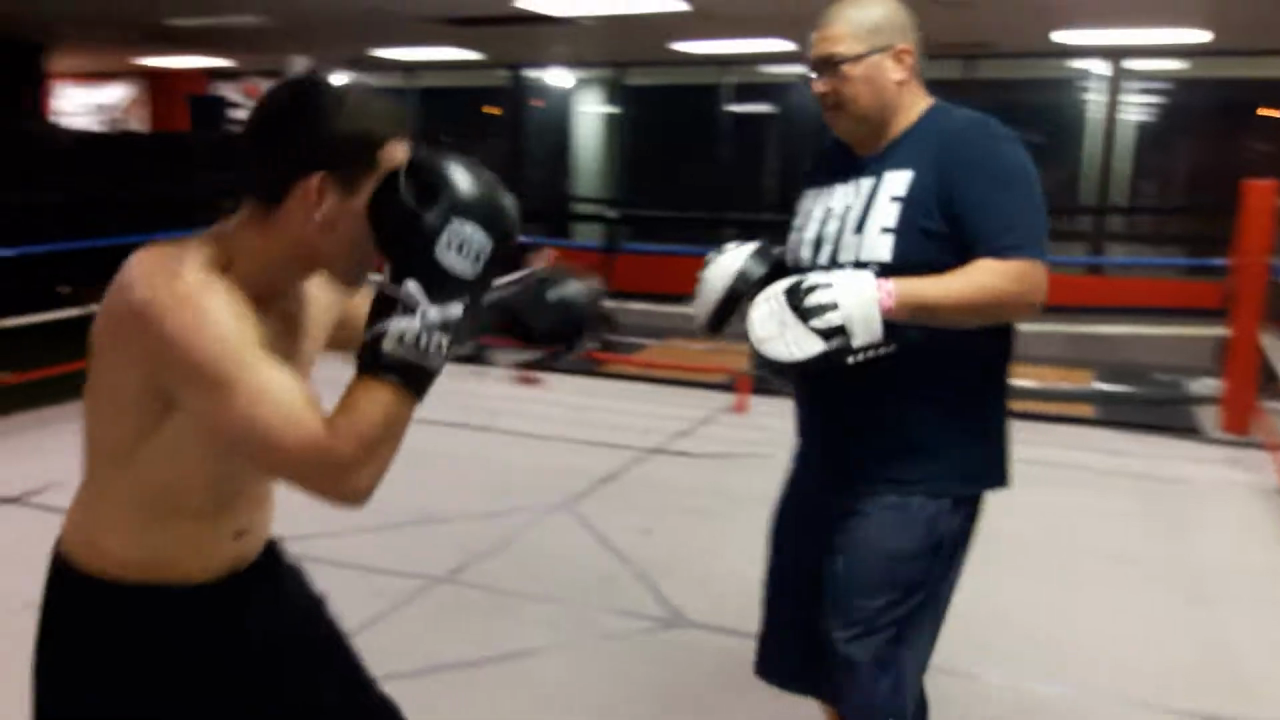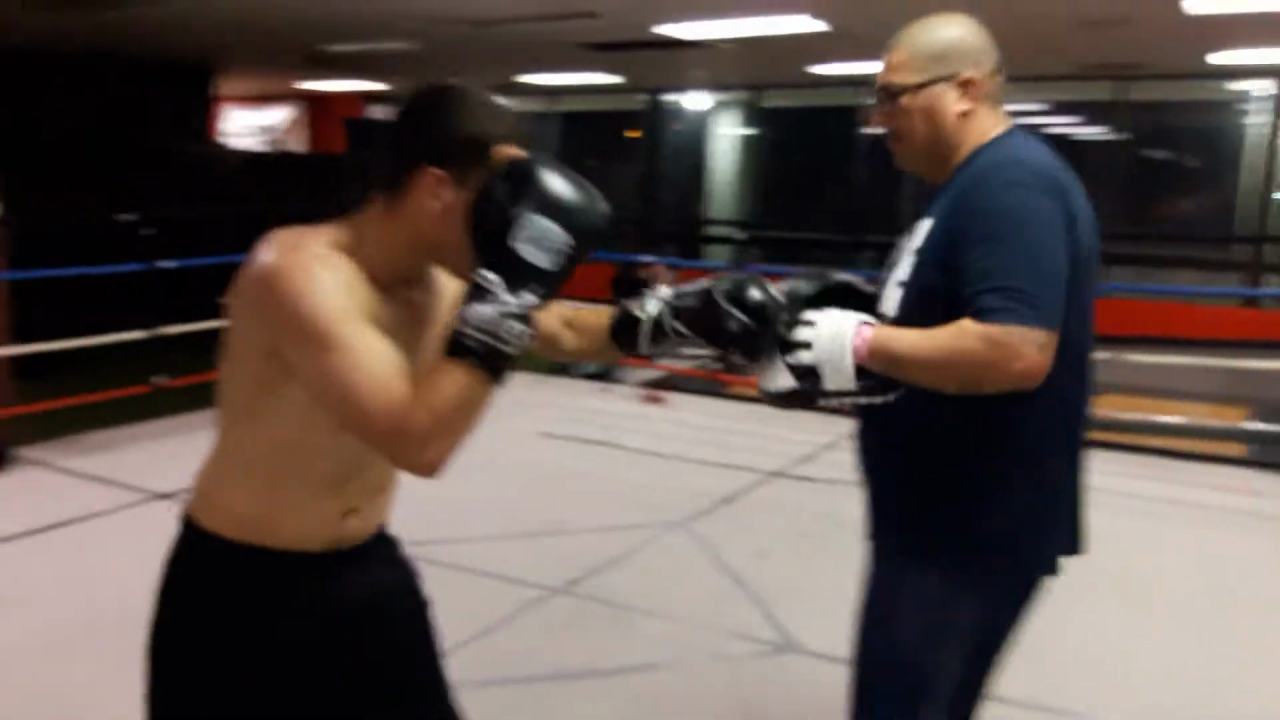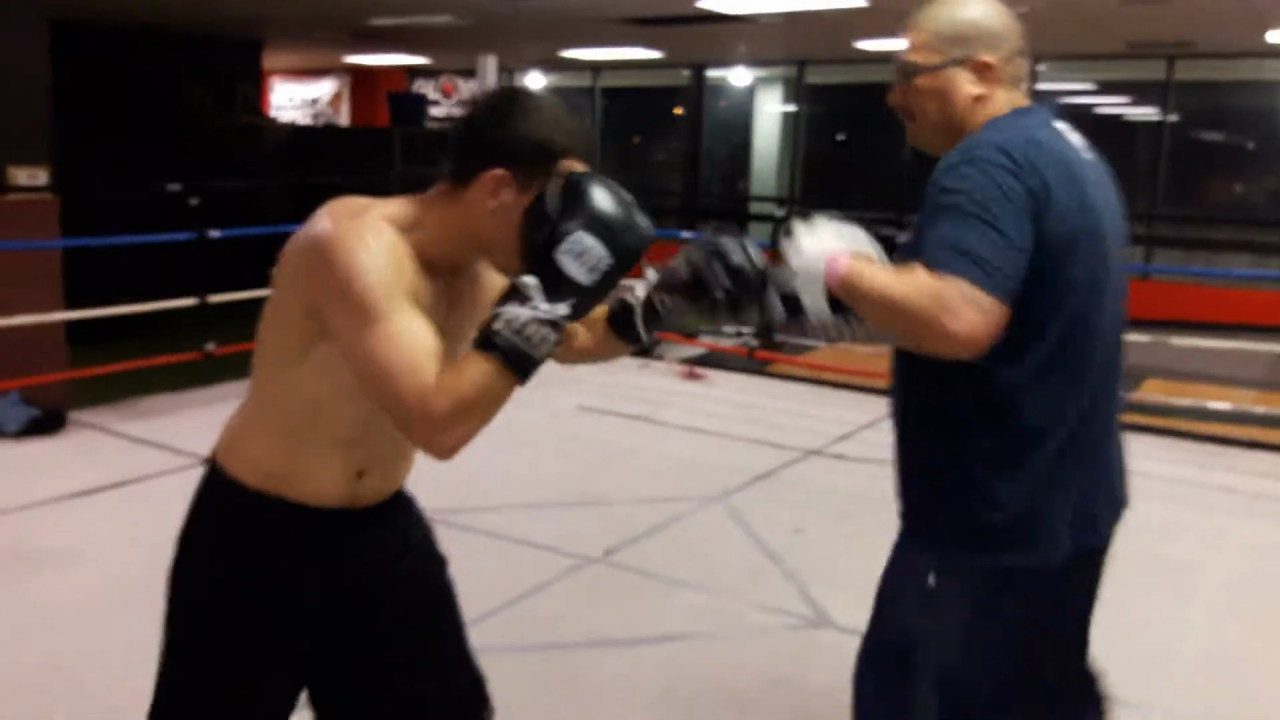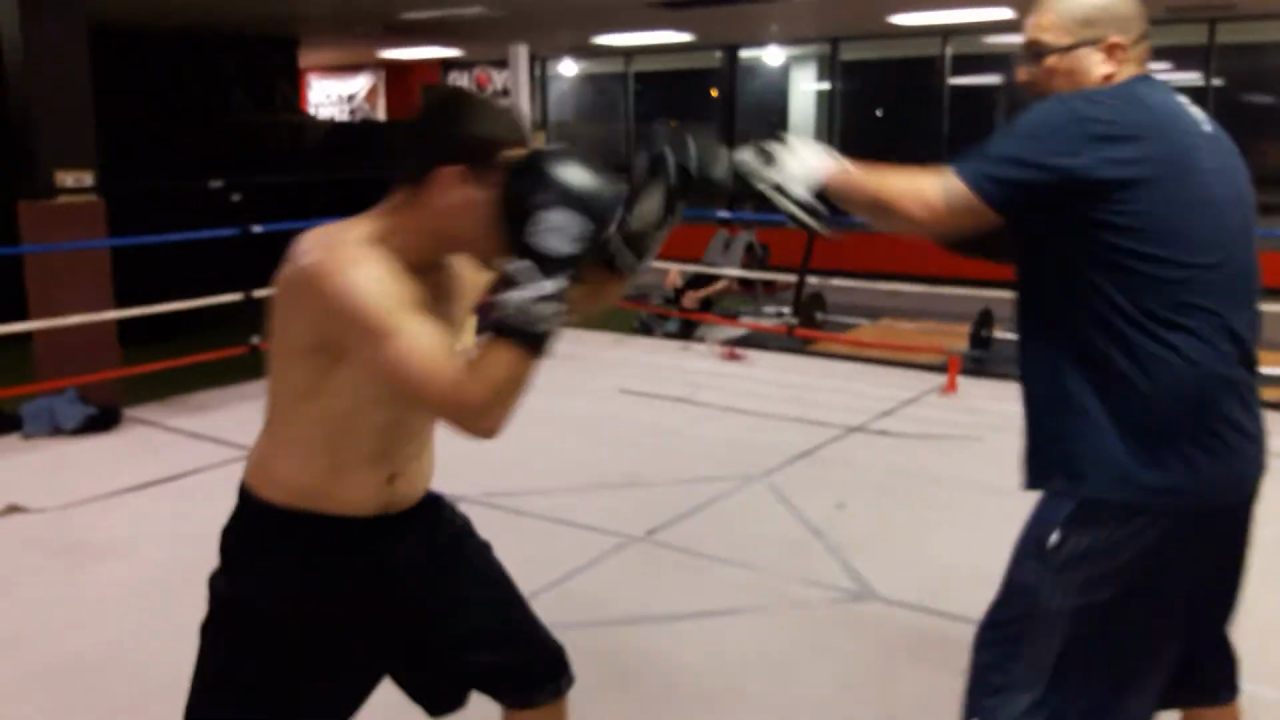
dt=0.3s
person 1, frame 1
left shoulder: (971, 148)
right shoulder: (833, 164)
left elbow: (1022, 283)
left wrist: (887, 299)
right wrist: (759, 280)
left hip: (925, 464)
right hip: (834, 454)
left knee: (868, 656)
right knee: (807, 634)
person 1, frame 2
left shoulder: (1011, 186)
right shoulder: (968, 186)
left elbow: (1013, 351)
left wrist: (860, 344)
right wrist: (838, 315)
left hip: (973, 527)
right hip: (931, 511)
person 1, frame 3
left shoulder: (993, 164)
right shoulder: (1057, 151)
left elbow: (956, 322)
left wrist: (840, 271)
right wrist: (883, 275)
left hip: (993, 513)
right hip: (1076, 490)
person 1, frame 4
left shoulder: (1091, 121)
right shoulder: (1196, 134)
left elbow: (933, 205)
left wrist: (825, 175)
right wrist: (1038, 230)
left hip: (1138, 471)
right hip: (1215, 456)
right knee: (1180, 647)
person 2, frame 1
left shoulder: (312, 275)
right shoulder: (175, 300)
left elbow: (371, 320)
right elbow: (343, 471)
left wrist: (447, 298)
right wrist: (432, 295)
left hip: (251, 587)
person 2, frame 2
left shoulder: (441, 276)
right shoulder: (300, 272)
left elbow: (561, 333)
right elbow: (418, 444)
left wrist: (678, 313)
right wrist: (509, 289)
left hip: (362, 567)
right hip: (241, 588)
person 2, frame 3
left shoulder: (486, 260)
right shoulder: (352, 241)
left elbow: (582, 349)
right elbow: (440, 424)
left wrist: (668, 291)
right wrist: (544, 291)
left hip: (377, 525)
right hip: (261, 534)
person 2, frame 4
left shoulder: (456, 253)
right shoulder: (339, 266)
left elbow: (591, 303)
right elbow: (477, 410)
left wrist: (626, 240)
right wrist: (543, 266)
left hip: (413, 527)
right hip: (294, 551)
